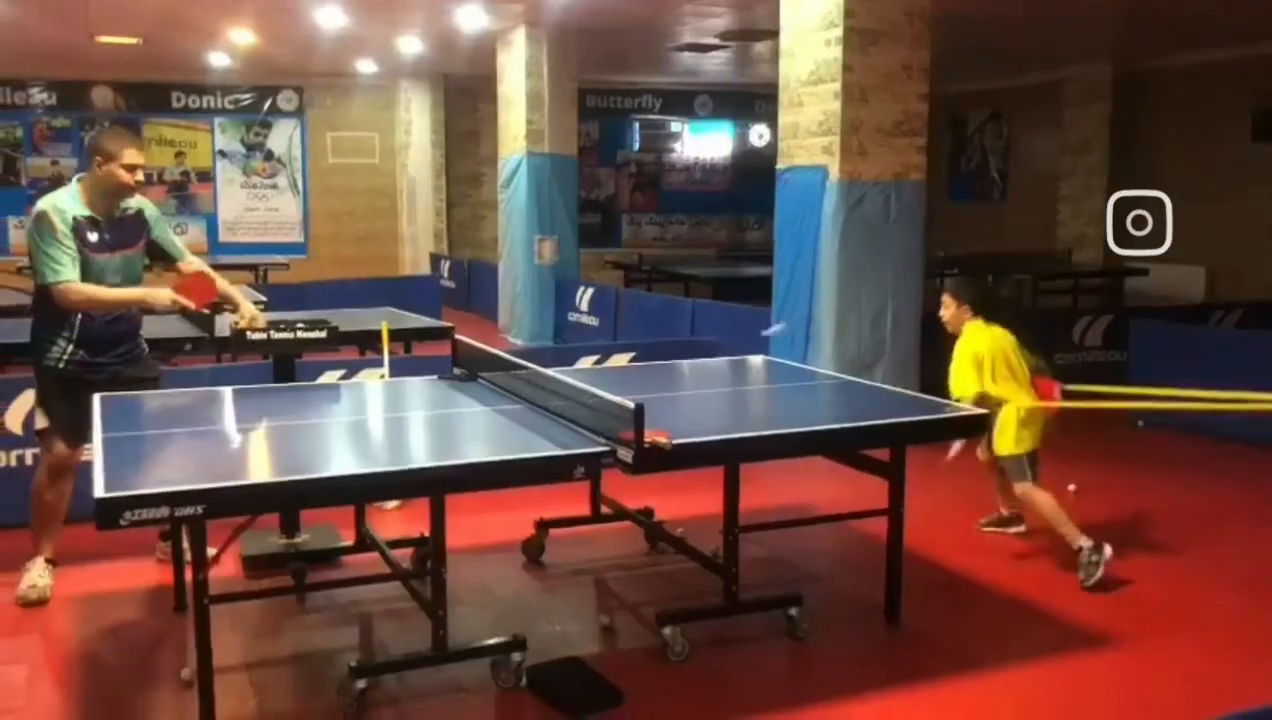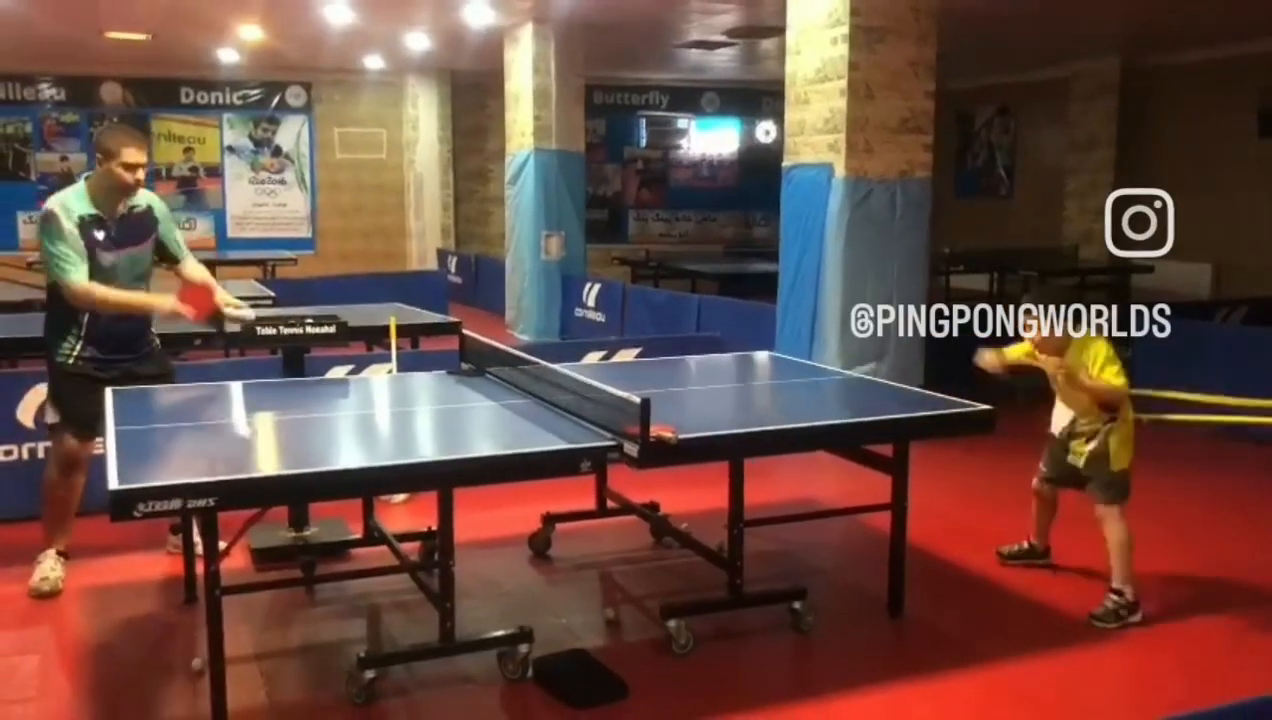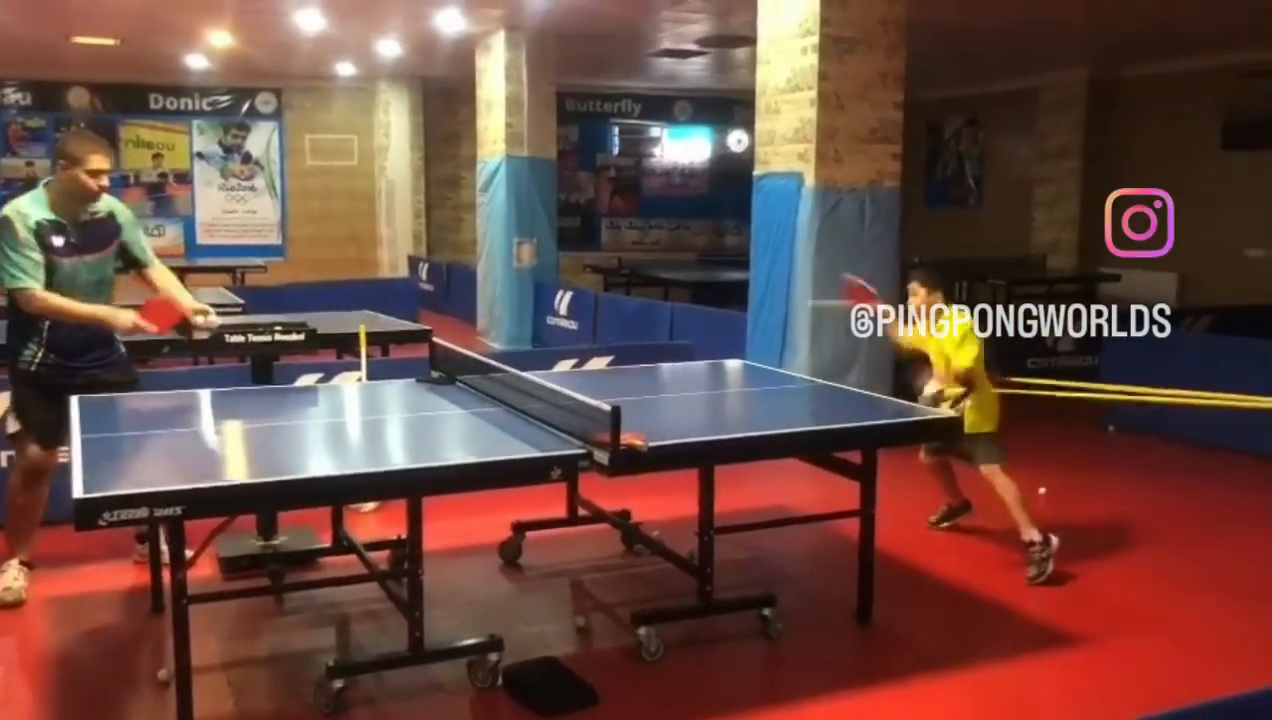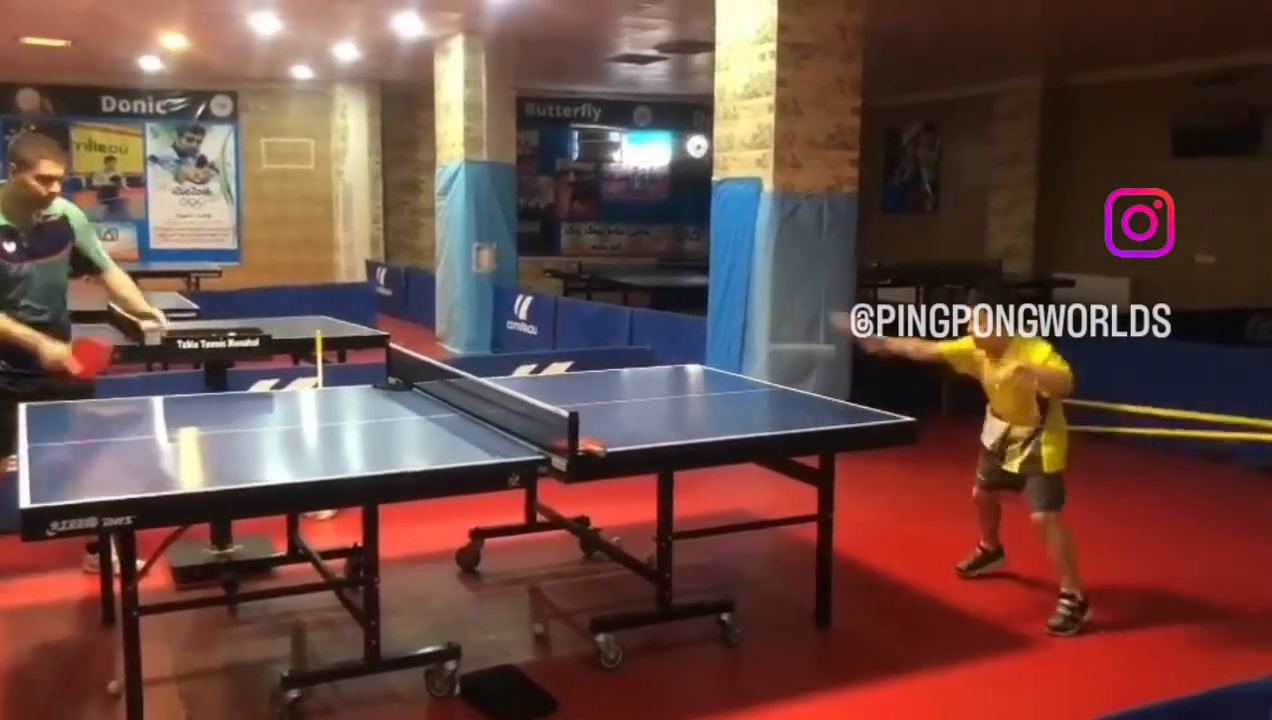
dt=1s
person 1, frame 1
left shoulder: (141, 211)
right shoulder: (54, 213)
left elbow: (183, 262)
right elbow: (65, 292)
left wrist: (236, 298)
right wrist: (143, 296)
left hip: (127, 353)
right hip: (68, 358)
right knee: (59, 456)
left ankle: (170, 536)
right ankle: (42, 559)
person 1, frame 2
left shoulder: (149, 206)
right shoulder: (61, 212)
left elbow: (182, 259)
right elbow: (75, 289)
left wrist: (217, 294)
right wrist: (153, 303)
left hip: (140, 349)
right hip: (81, 354)
right knee: (70, 450)
left ankle: (183, 529)
right ankle: (54, 551)
person 1, frame 3
left shoulder: (112, 212)
left elbow: (149, 265)
left wrist: (188, 303)
right wrist: (107, 315)
left hip: (105, 356)
right hip: (44, 362)
person 1, frame 4
left shoulder: (67, 216)
left elbow: (105, 269)
left wrist: (141, 306)
right wrist: (38, 344)
left hip: (60, 365)
left ankle: (98, 547)
person 2, frame 1
left shoulder: (968, 343)
right shoulder: (998, 334)
left elbow: (967, 396)
right elbow: (1027, 364)
left hip: (1014, 415)
right hip: (1013, 409)
left knee: (1023, 490)
right knee: (986, 455)
left ankle: (1088, 547)
right ankle: (1010, 515)
person 2, frame 2
left shoulder: (1096, 348)
right shoulder: (1038, 346)
left elbow: (1119, 395)
right elbow: (1002, 355)
left wrist: (1073, 378)
right wrist: (989, 358)
left hip: (1106, 433)
right hip: (1070, 426)
left knee: (1107, 511)
right knee: (1043, 488)
left ankle: (1124, 597)
right ankle: (1037, 547)
person 2, frame 3
left shoulder: (959, 324)
right shoulder: (927, 326)
left elbow: (966, 369)
right elbow: (902, 341)
left hip: (972, 406)
right hip: (949, 401)
left knee: (990, 471)
right knee: (930, 457)
left ankle: (1037, 540)
right ankle: (957, 505)
person 2, frame 4
left shoulder: (1036, 351)
right shoulder: (973, 348)
left elbow: (1066, 385)
right elbow: (928, 350)
left wrist: (1027, 371)
right wrist: (881, 343)
left hip: (1040, 439)
right hip: (1002, 433)
left knee: (1044, 517)
right knee: (982, 494)
left ankle: (1073, 598)
right ankle: (990, 550)
